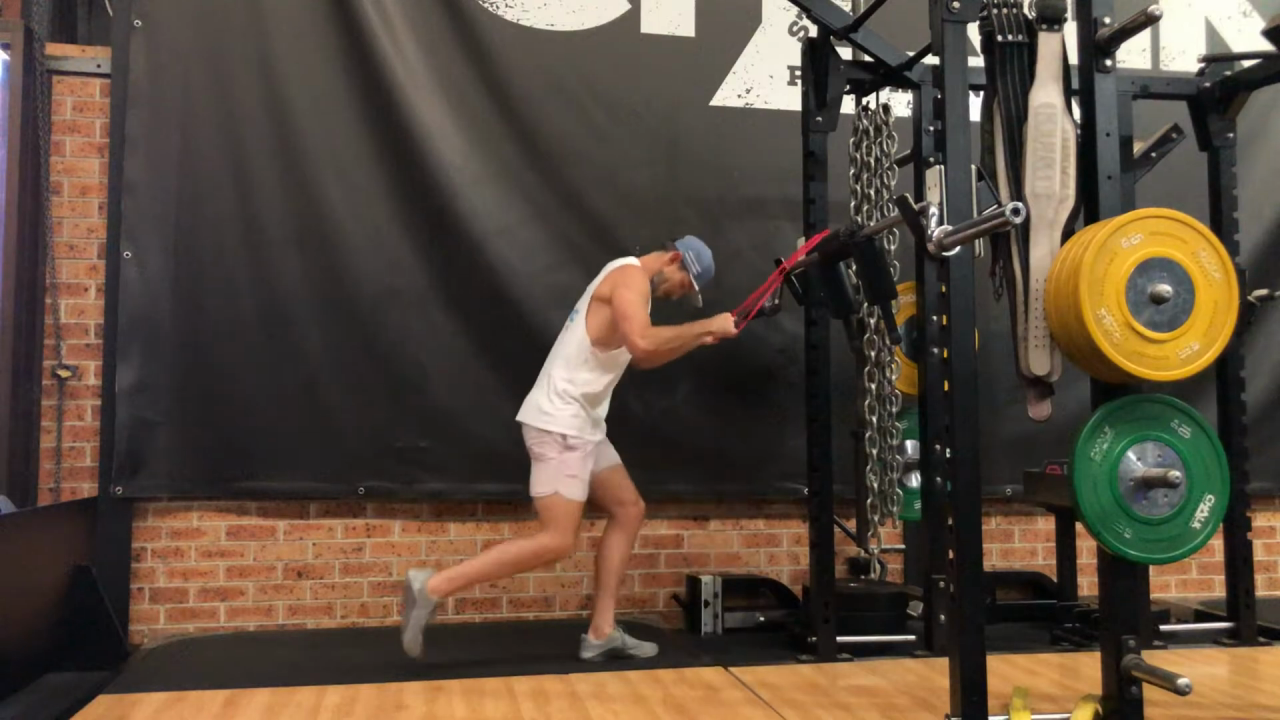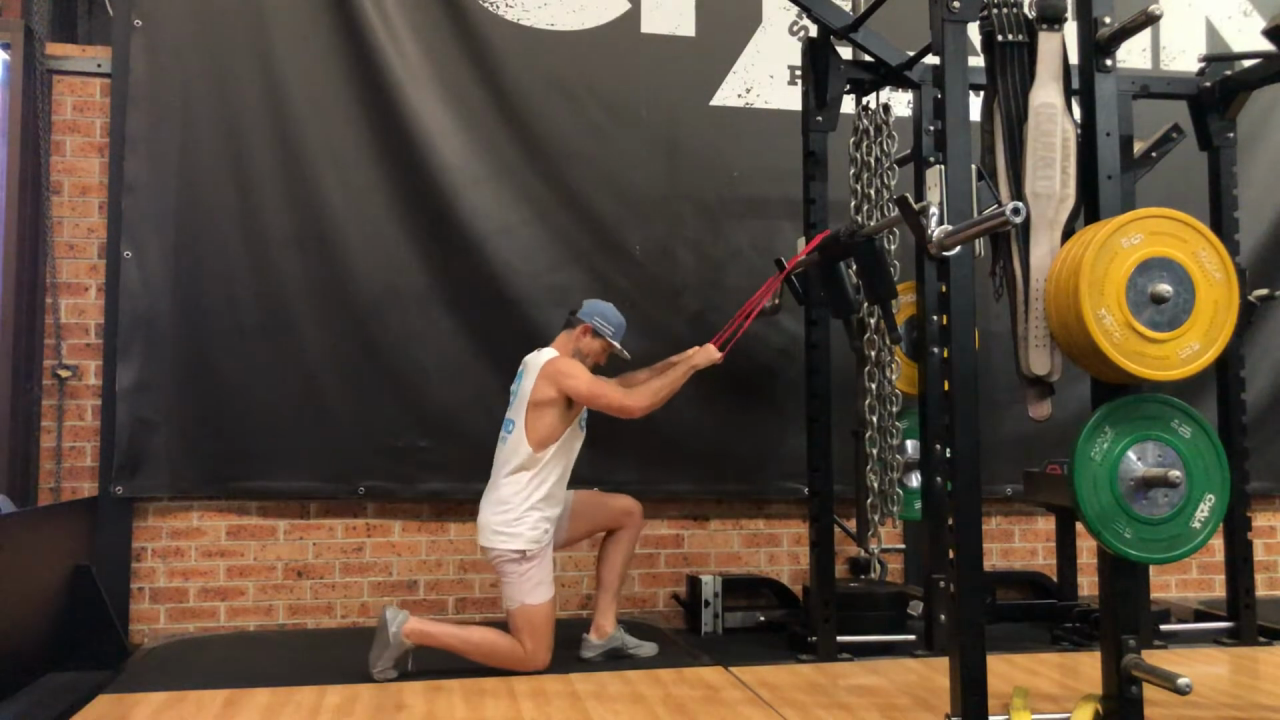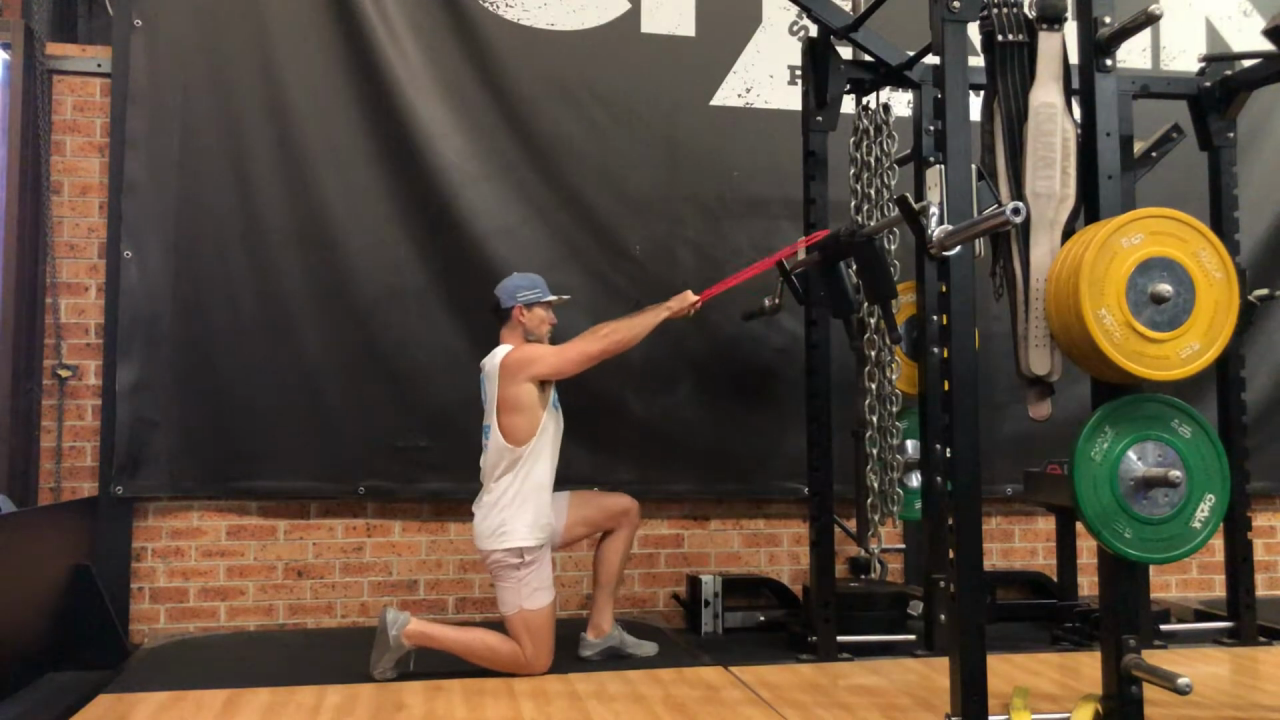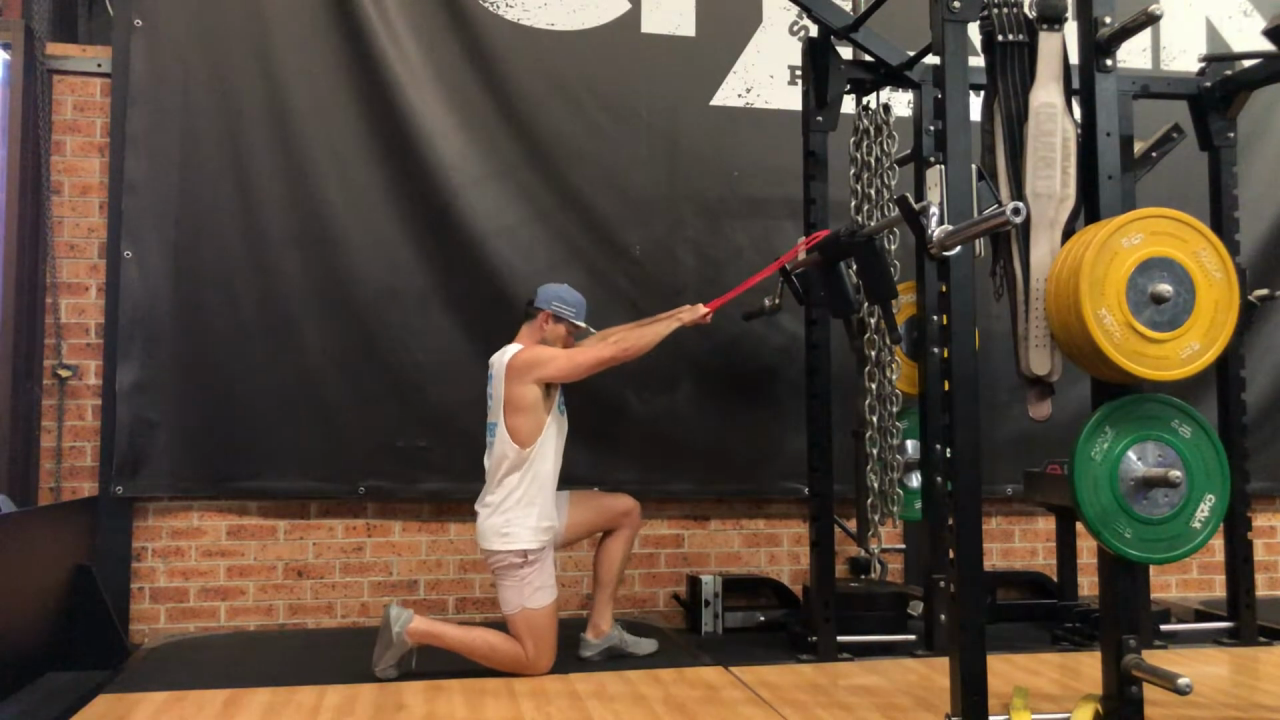
dt=0.7s
person 1, frame 1
left shoulder: (629, 279)
right shoulder: (630, 274)
left elbow: (641, 355)
right elbow: (644, 342)
left wrist: (703, 336)
right wrist: (706, 326)
left hip: (580, 422)
right hip: (558, 420)
left knee: (629, 512)
right knee: (555, 541)
left ankle: (602, 632)
right ankle: (431, 587)
person 1, frame 2
left shoulder: (545, 363)
right shoulder: (559, 369)
left elbow: (616, 387)
right elbow: (632, 405)
left wrist: (676, 361)
right wrist: (693, 365)
left hip: (532, 514)
right hip: (517, 532)
left knee: (628, 512)
right knee: (533, 658)
left ankle: (602, 632)
right ankle: (407, 628)
person 1, frame 3
left shoulder: (514, 360)
right shoulder: (518, 361)
left elbow: (592, 337)
right elbow: (606, 344)
left wrist: (663, 312)
right wrist: (669, 308)
left hip: (529, 514)
right hip: (514, 532)
left knee: (624, 510)
right knee: (533, 661)
left ankle: (599, 632)
right ankle: (407, 630)
person 1, frame 4
left shoulder: (520, 360)
right shoulder: (528, 361)
left elbow: (602, 339)
right elbow: (615, 351)
left wrist: (674, 314)
right wrist: (680, 321)
left hip: (531, 515)
right hip: (516, 533)
left knee: (625, 510)
right knee: (536, 661)
left ankle: (600, 631)
right ankle: (413, 628)
